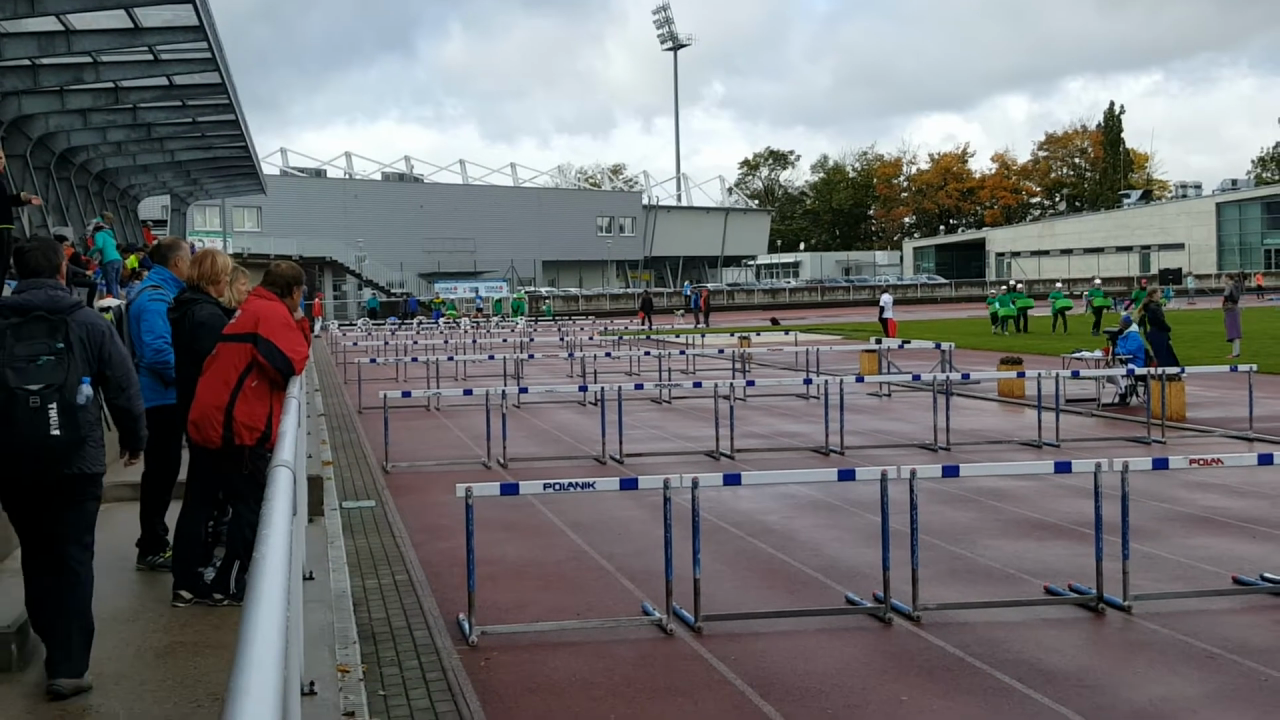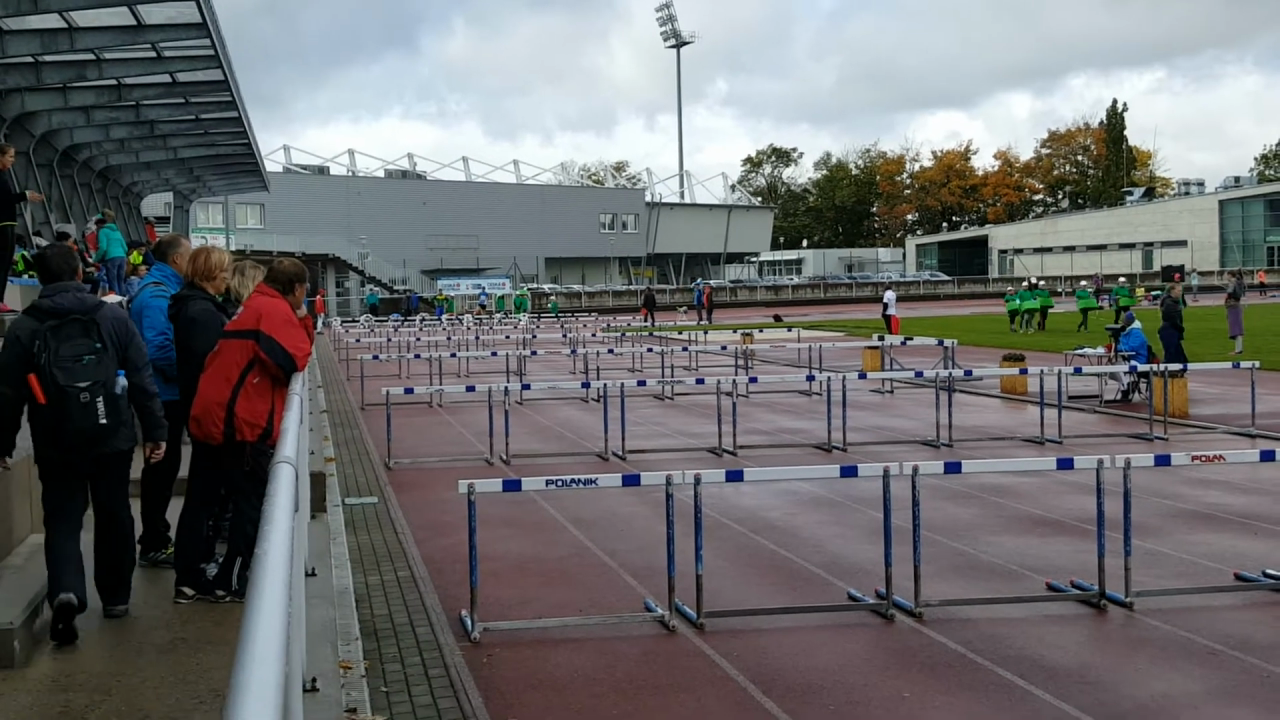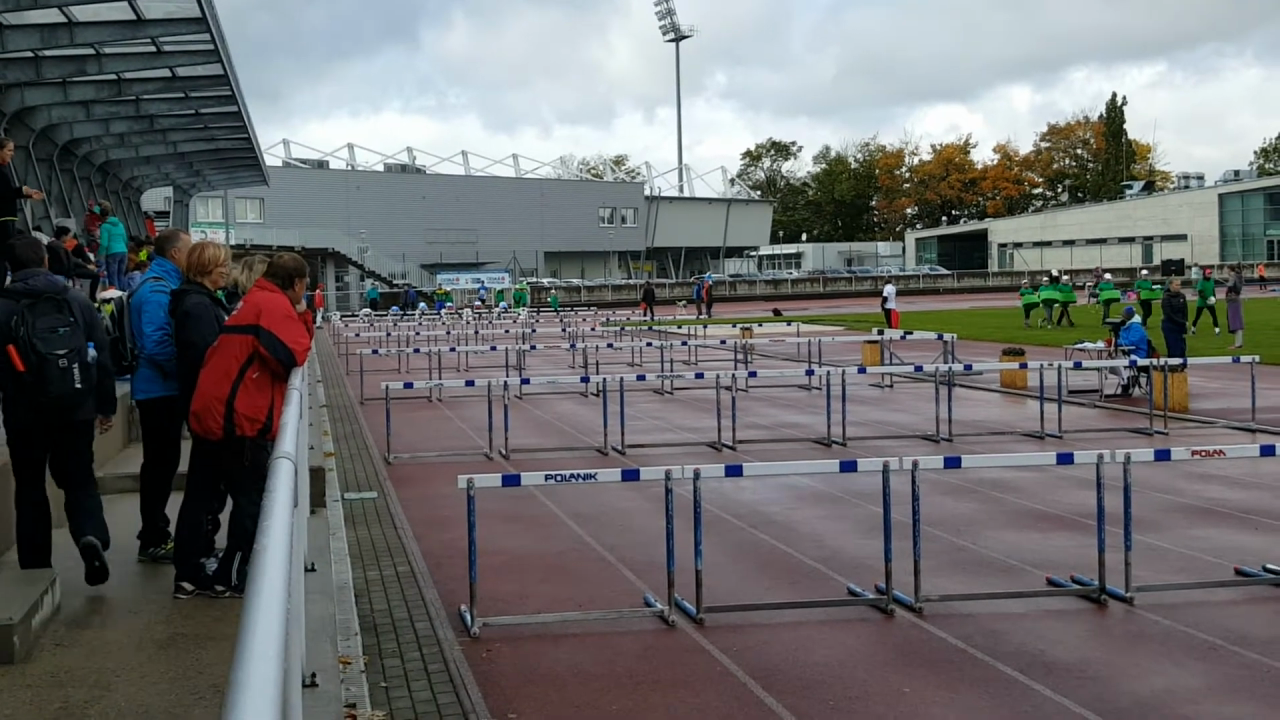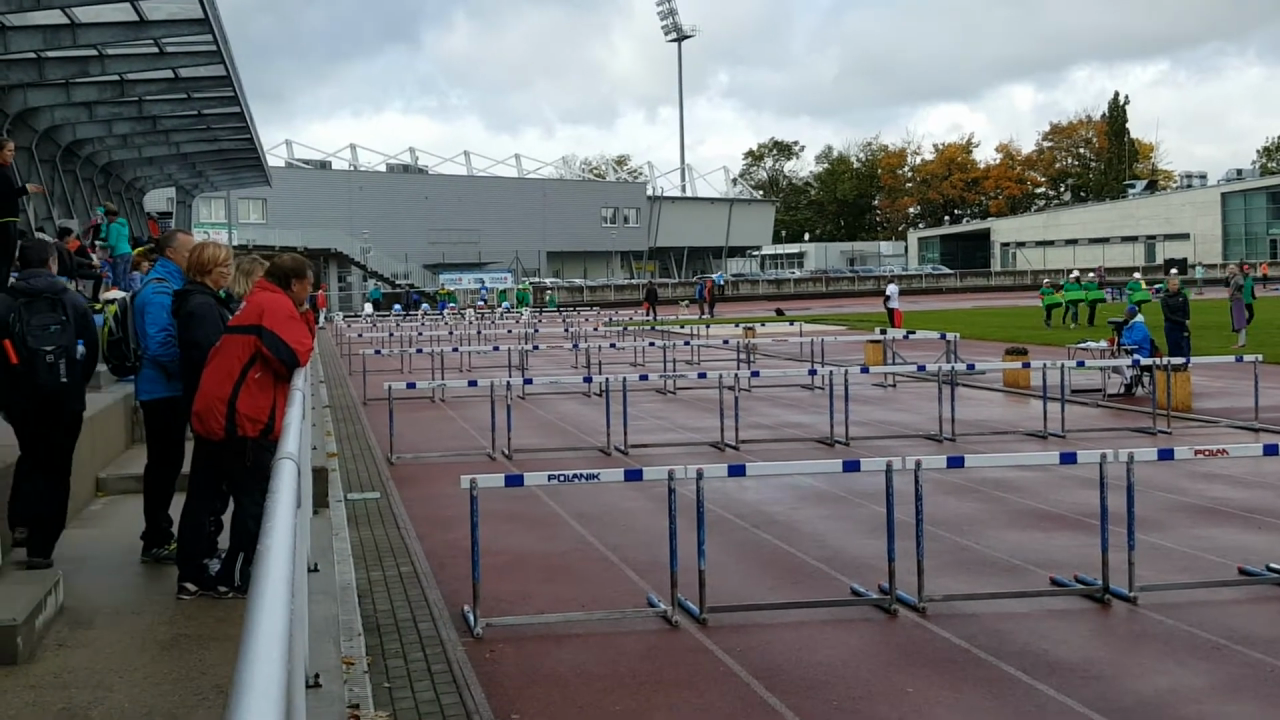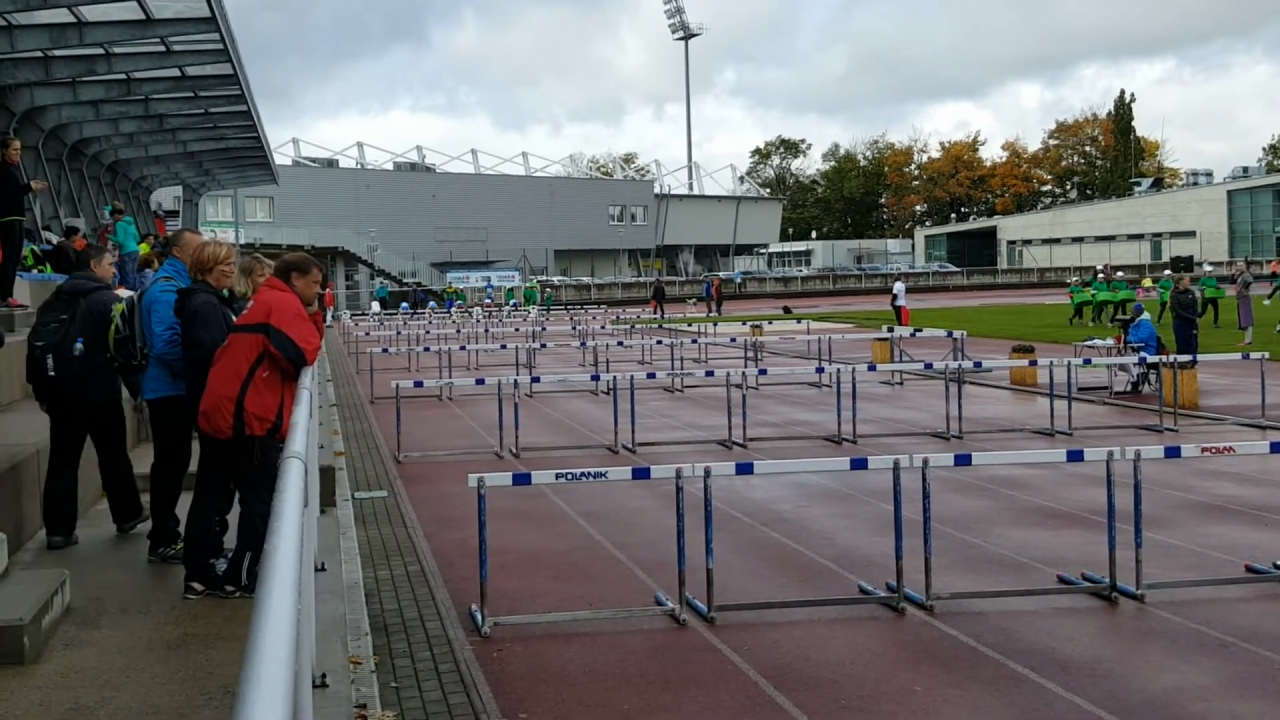
dt=0.7s
person 1, frame 1
right shoulder: (90, 323)
right elbow: (124, 392)
right wrist: (134, 439)
right hip: (75, 463)
left knee: (37, 556)
right knee: (73, 560)
left ankle: (57, 646)
right ankle: (67, 667)
person 1, frame 2
right shoulder: (114, 318)
right elbow: (142, 381)
right wrist: (155, 432)
left hip: (55, 448)
right hip: (111, 442)
left knee: (62, 525)
right knee: (114, 518)
left ankle: (65, 593)
right ankle: (116, 596)
person 1, frame 3
right shoulder: (79, 301)
right elbow: (102, 356)
right wrist: (106, 405)
right hip: (76, 411)
left knee: (30, 489)
right knee: (79, 481)
left ankle: (36, 567)
right ankle: (92, 539)
person 1, frame 4
right shoulder: (74, 302)
right elbow: (91, 352)
right hip: (66, 401)
left knee: (29, 461)
right knee: (56, 471)
right ankle: (40, 548)
person 1, frame 5
left shoulder: (52, 301)
right shoulder: (107, 300)
left elbow: (35, 348)
left wrist: (41, 391)
left hip: (59, 391)
right hip: (97, 391)
left knee: (62, 459)
right knee: (114, 455)
left ankle: (58, 529)
right ankle: (128, 515)
person 2, frame 1
left shoulder: (190, 309)
right shoulder: (207, 315)
left hip: (196, 409)
left knee: (204, 489)
right knee: (203, 492)
left ankle: (198, 563)
right ankle: (186, 581)
person 2, frame 2
left shoulder: (201, 306)
right shoulder: (201, 312)
right elbow: (211, 364)
left knee: (208, 487)
right knee: (204, 490)
left ankle: (200, 561)
right ankle: (190, 578)
person 2, frame 3
left shoulder: (205, 301)
right shoulder: (197, 305)
right elbow: (206, 358)
left knee: (210, 482)
right knee: (204, 484)
left ankle: (200, 554)
right ankle: (189, 571)
person 2, frame 4
left shoulder: (209, 302)
right shoulder: (201, 306)
right elbow: (210, 358)
left knee: (212, 482)
right knee: (206, 485)
left ankle: (204, 555)
right ankle: (192, 573)
person 2, frame 5
left shoulder: (214, 301)
right shoulder: (204, 305)
right elbow: (212, 358)
left knee: (219, 481)
right knee: (213, 484)
left ankle: (211, 555)
right ankle: (199, 570)
person 3, frame 1
left shoulder: (251, 309)
right shoulder: (273, 313)
right elbow: (290, 364)
left wrist: (298, 325)
right wrist: (299, 324)
left hip: (214, 421)
right hip: (239, 425)
right knee: (251, 507)
right ankle: (228, 587)
person 3, frame 2
left shoulder: (255, 306)
right shoulder: (276, 310)
right elbow: (293, 361)
left wrist: (301, 323)
right wrist: (303, 321)
left hip: (215, 416)
right hip: (241, 422)
right knee: (252, 503)
right ankle: (230, 583)
person 3, frame 3
left shoulder: (255, 301)
right shoulder: (275, 305)
left elbow: (277, 352)
right elbow: (292, 357)
left wrist: (301, 318)
right wrist: (302, 317)
left hip: (217, 413)
right hip: (239, 417)
left knee: (239, 497)
right knee: (251, 500)
left ankle: (194, 574)
right ankle: (230, 579)
person 3, frame 4
left shoulder: (258, 302)
right shoulder: (277, 306)
left elbow: (291, 350)
right elbow: (294, 358)
left wrist: (304, 317)
right wrist: (303, 319)
left hip: (219, 413)
right hip: (242, 419)
left knee: (230, 497)
right knee: (253, 502)
left ankle: (202, 575)
right ankle: (233, 580)
person 3, frame 5
left shoulder: (266, 300)
right shoulder: (285, 304)
right elbow: (302, 356)
left wrist: (313, 316)
right wrist: (312, 318)
left hip: (224, 412)
right hip: (249, 417)
left knee: (215, 496)
right knee: (261, 500)
left ankle: (199, 575)
right ankle: (239, 579)
person 4, frame 1
left shoulder: (160, 293)
right shoulder: (156, 298)
right elbow: (158, 352)
left hip: (162, 396)
right hip: (162, 397)
left knee: (163, 470)
right knee: (161, 471)
left ankle: (155, 541)
right ankle: (151, 549)
person 4, frame 2
left shoulder: (163, 288)
right shoulder: (158, 294)
right elbow: (160, 349)
left wrist: (185, 375)
left hip: (165, 392)
right hip: (162, 393)
left knee: (165, 466)
right knee: (161, 467)
left ankle: (157, 537)
right ankle: (153, 545)
person 4, frame 3
left shoulder: (164, 284)
right shoulder: (158, 290)
right elbow: (157, 345)
left wrist: (184, 372)
left hip: (163, 388)
right hip: (160, 389)
left knee: (163, 462)
right knee: (160, 463)
left ankle: (156, 533)
right ankle: (153, 541)
person 4, frame 4
left shoulder: (169, 285)
right shoulder: (161, 291)
right elbow: (161, 346)
left wrist: (187, 374)
left hip: (167, 389)
right hip: (164, 390)
left knee: (166, 462)
right knee: (164, 464)
left ankle: (159, 534)
right ankle: (156, 542)
person 4, frame 5
left shoulder: (178, 284)
right shoulder: (168, 290)
right elbow: (167, 345)
left hip: (174, 388)
right hip: (170, 389)
left knee: (173, 462)
right knee: (171, 463)
left ankle: (166, 533)
right ankle: (162, 541)
